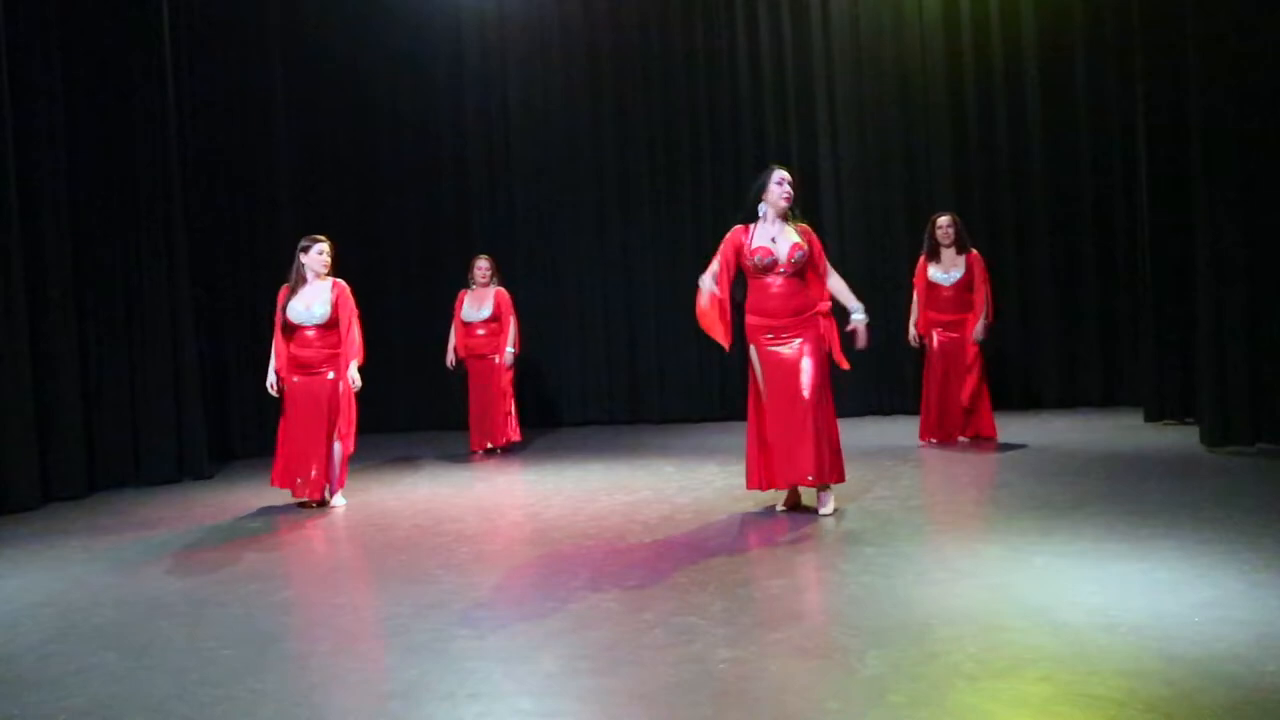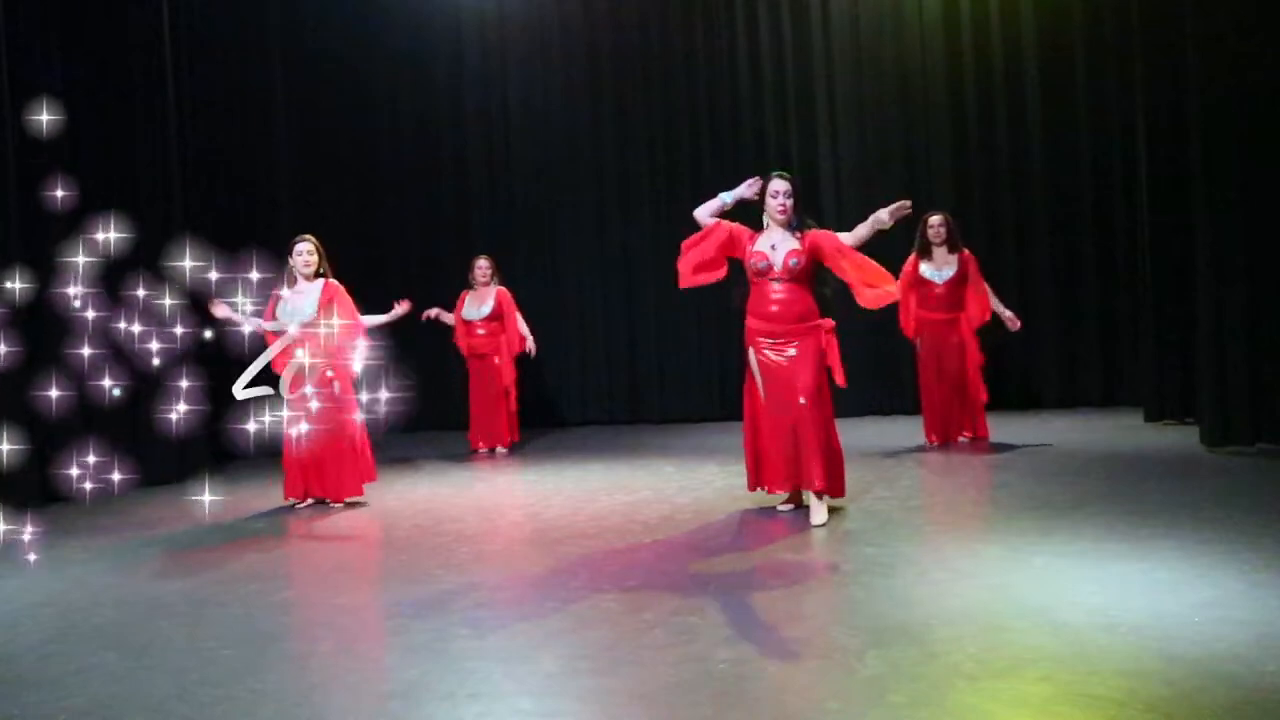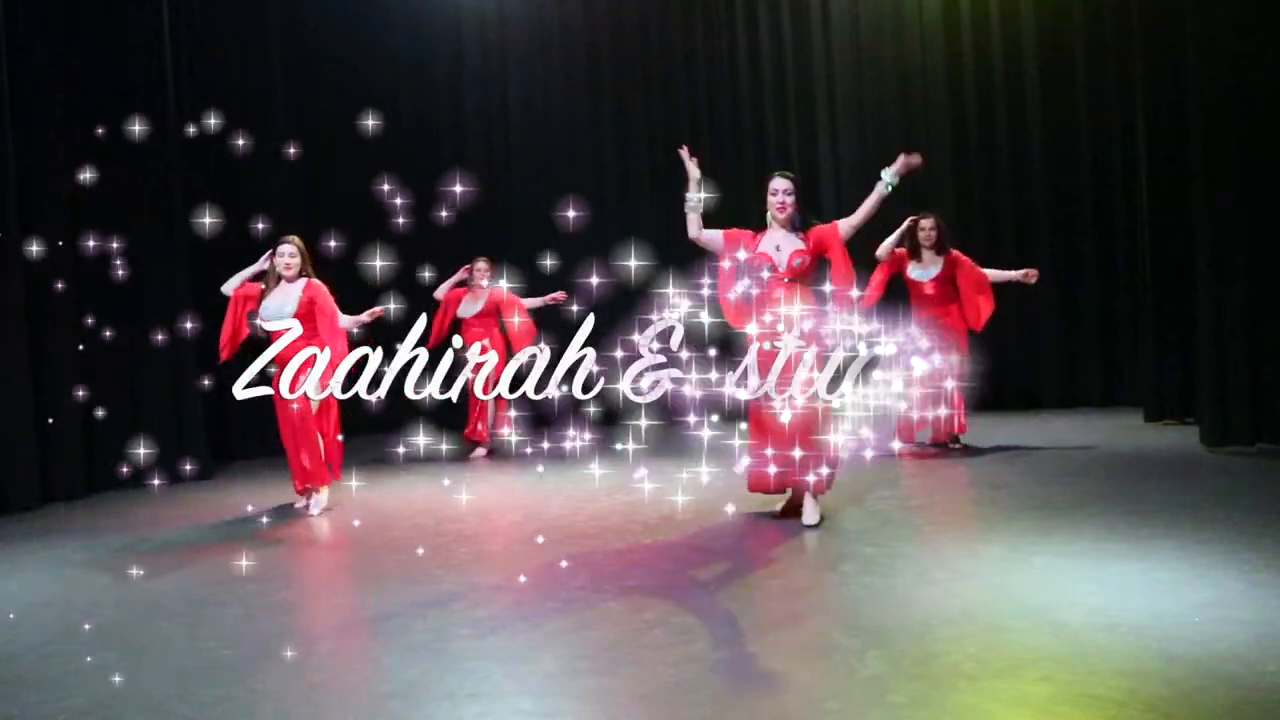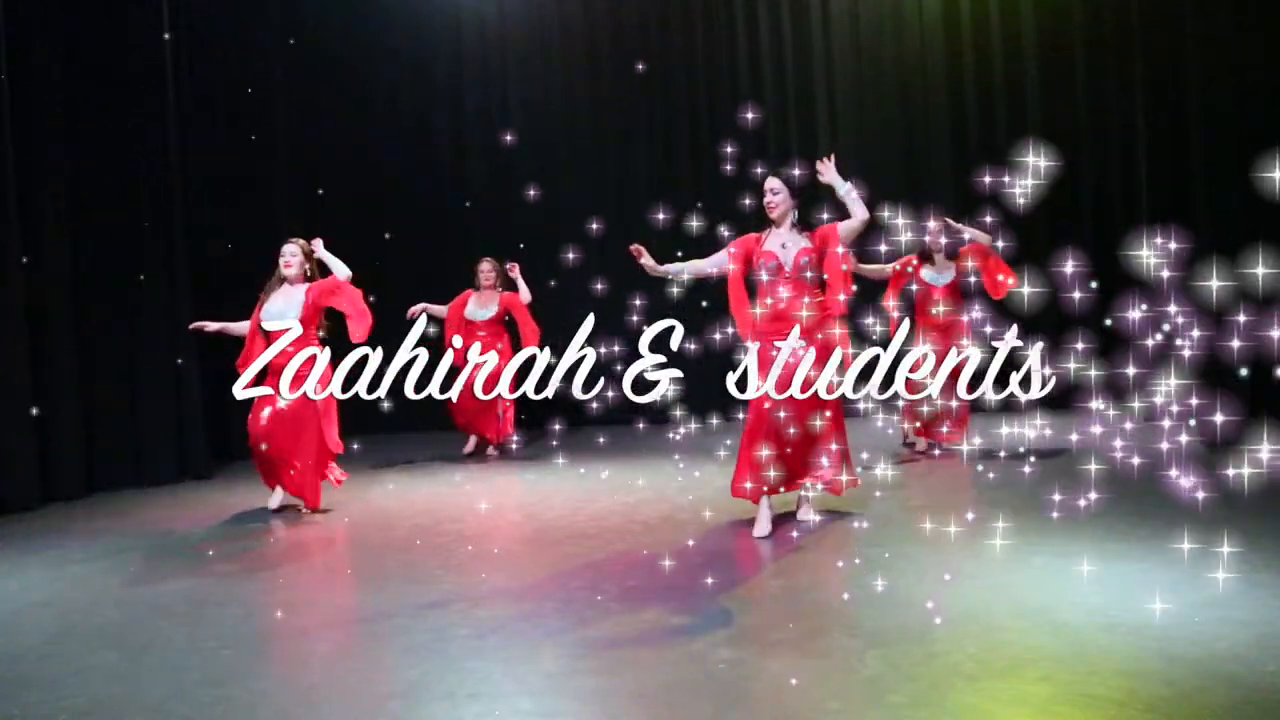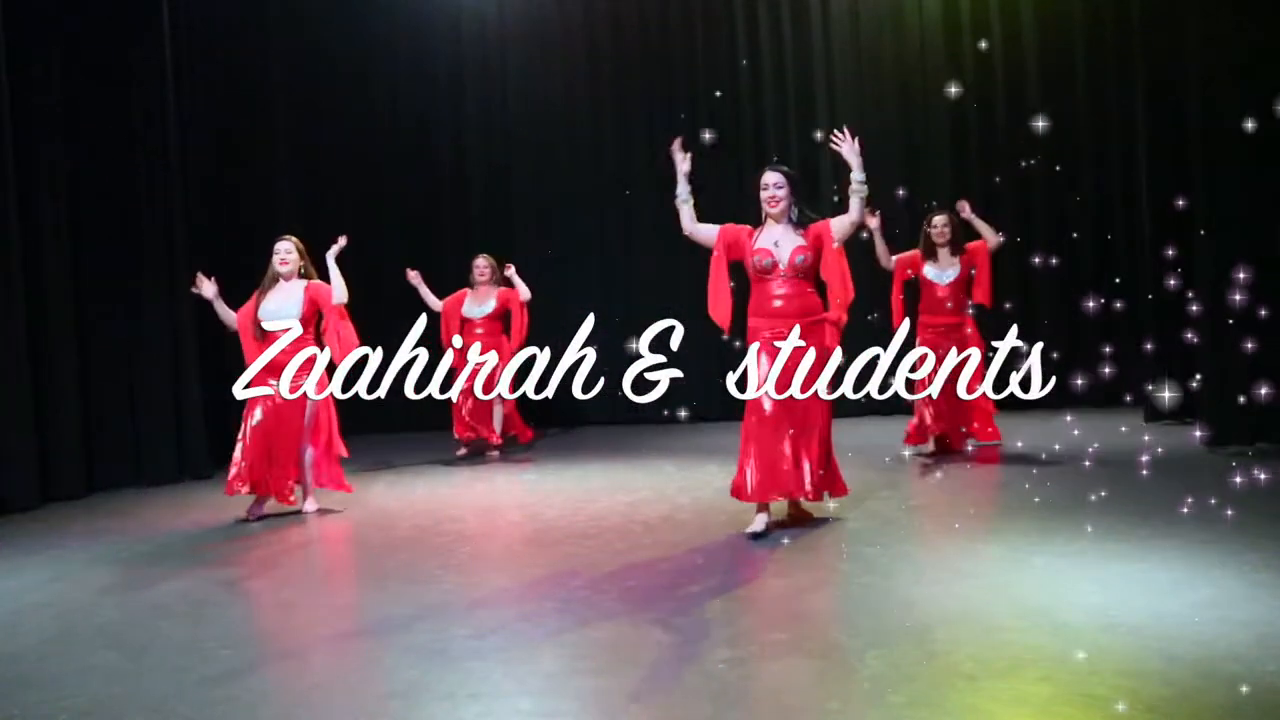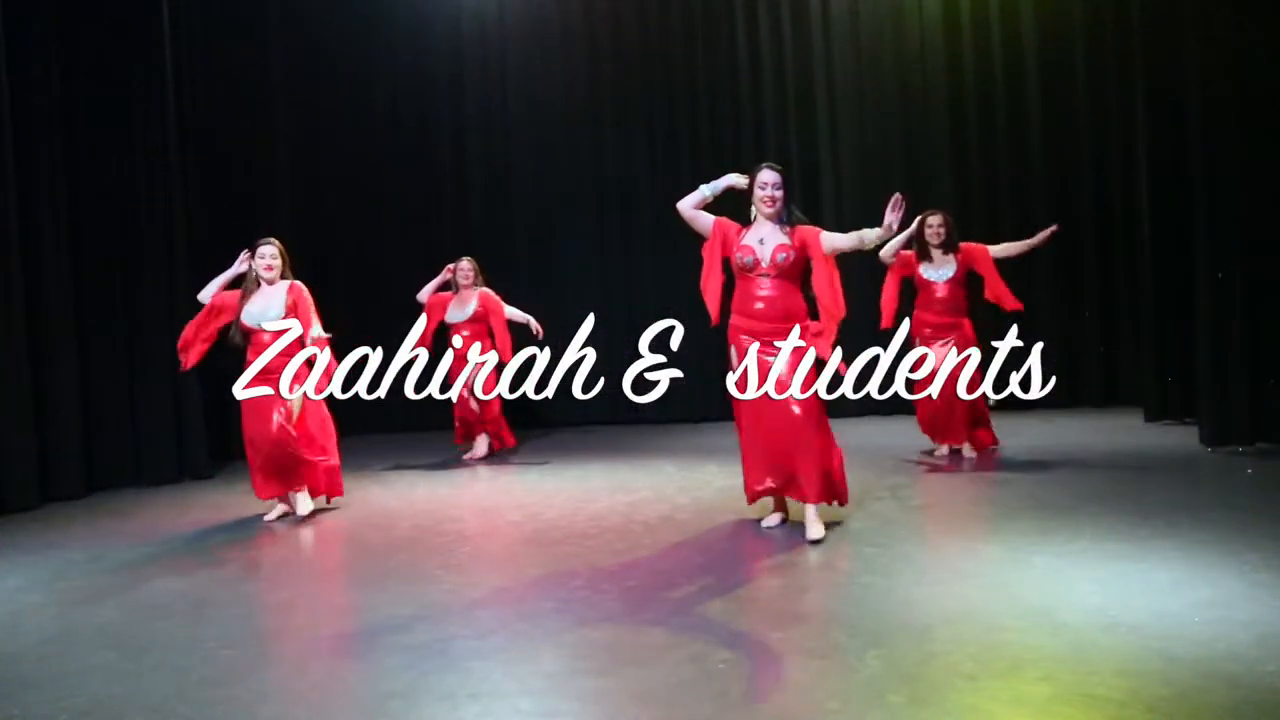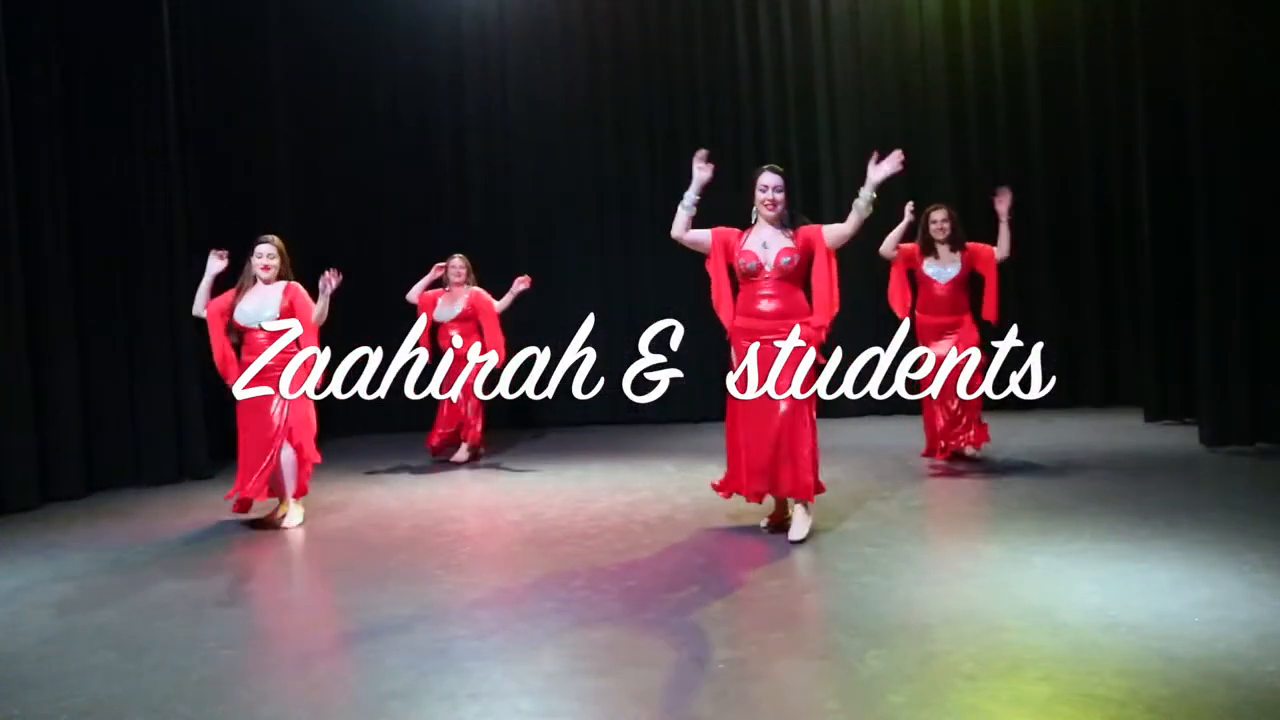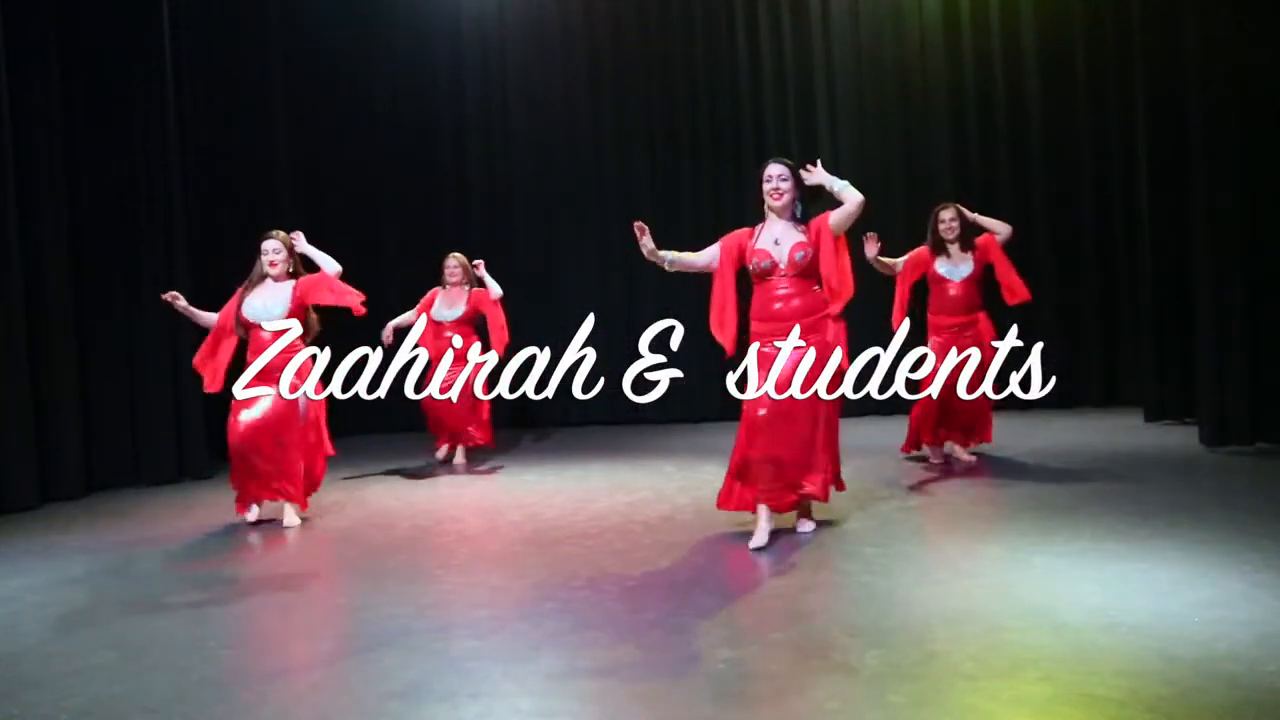
dt=0.5s
person 1, frame 1
left shoulder: (803, 233)
right shoulder: (740, 235)
left elbow: (829, 277)
right elbow: (714, 274)
left wrist: (857, 312)
right wrist: (707, 286)
left hip: (804, 329)
right hip: (764, 333)
left knee: (810, 403)
right knee: (773, 408)
left ankle: (823, 484)
right ankle: (789, 487)
person 1, frame 2
left shoulder: (809, 239)
right shoulder: (744, 239)
left elbow: (851, 240)
right elbow: (700, 215)
left wrist: (878, 220)
right wrist: (737, 195)
left hip: (804, 336)
right hip: (762, 338)
left knee: (807, 410)
right knee: (770, 413)
left ankle: (819, 494)
right ankle: (791, 488)
person 1, frame 3
left shoulder: (813, 238)
right shoulder: (746, 241)
left elbow: (854, 221)
right elbow: (695, 233)
left wrist: (889, 178)
right wrist: (695, 186)
left hip: (805, 333)
right hip: (766, 337)
left knee: (804, 411)
right knee: (772, 415)
left ankle: (809, 492)
right ankle: (791, 489)
person 1, frame 4
left shoulder: (819, 238)
right shoulder: (753, 244)
left elbow: (862, 217)
right elbow: (708, 265)
left wrist: (836, 182)
right wrist: (660, 268)
left hip: (813, 337)
right hip: (770, 339)
left knee: (813, 417)
right knee: (768, 415)
left ankle: (806, 495)
right ankle: (763, 504)
person 1, frame 5
left shoulder: (815, 234)
right shoulder: (743, 237)
left elbow: (856, 215)
right elbow: (691, 227)
left wrist: (855, 164)
right wrist: (682, 178)
left hip: (810, 335)
right hip: (767, 337)
left knee: (807, 416)
right knee: (765, 414)
left ankle: (797, 500)
right ankle: (762, 506)
person 1, frame 6
left shoulder: (800, 236)
right shoulder: (731, 233)
left elbow: (847, 240)
right elbow: (684, 208)
left wrist: (881, 232)
right wrist: (724, 183)
left hip: (792, 338)
right hip: (747, 338)
left knee: (800, 417)
right knee: (758, 421)
left ankle: (812, 508)
right ankle: (778, 500)
person 1, frame 7
left shoulder: (804, 237)
right shoulder: (733, 240)
left elbow: (848, 228)
right elbow: (680, 234)
left wrist: (870, 187)
right wrist: (697, 185)
left hip: (791, 338)
right hip: (749, 339)
left knee: (790, 414)
right knee: (753, 420)
left ankle: (801, 505)
right ankle: (778, 503)
person 1, frame 8
left shoulder: (816, 229)
right shoulder: (745, 239)
left elbow: (856, 202)
right elbow: (698, 260)
left wrist: (825, 180)
right wrist: (656, 255)
left hip: (814, 336)
right hip: (768, 341)
left knee: (810, 421)
right knee: (761, 420)
left ankle: (805, 506)
right ankle: (762, 513)
person 2, frame 1
left shoulder: (338, 288)
right shoulder: (287, 292)
left elbow: (350, 331)
right elbow: (280, 334)
left wrist: (353, 366)
right wrist: (272, 369)
left hip: (331, 370)
right hip: (297, 372)
left knee: (334, 429)
right knee: (302, 431)
left ankle: (335, 489)
right ankle: (312, 490)
person 2, frame 2
left shoulder: (330, 288)
right shoulder: (282, 293)
left elbow: (354, 321)
right elbow: (270, 326)
left wrist: (387, 317)
right wrist: (233, 317)
left hip: (328, 370)
right hip: (296, 373)
left knee: (334, 429)
right knee: (300, 431)
left ankle: (338, 491)
right ankle: (310, 489)
person 2, frame 3
left shoulder: (313, 287)
right shoulder: (266, 291)
left elbow: (336, 321)
right elbow: (227, 290)
left wrist: (361, 319)
right wrist: (256, 268)
left hip: (312, 365)
right hip: (284, 369)
left knee: (305, 423)
right knee: (292, 430)
left ankle: (320, 485)
right ankle: (306, 488)
person 2, frame 4
left shoulder: (316, 291)
right shoulder: (270, 294)
left elbow: (345, 276)
right elbow: (253, 327)
left wrist: (322, 254)
right wrist: (219, 326)
left hip: (310, 373)
right hip: (278, 375)
left knee: (309, 434)
right knee: (263, 431)
left ankle: (310, 495)
right ankle: (280, 482)
person 2, frame 5
left shoulder: (312, 289)
right shoulder: (264, 293)
left elbow: (339, 300)
right elbow: (238, 323)
left wrist: (331, 260)
right wrist: (215, 299)
left hip: (305, 372)
right hip: (269, 374)
left knee: (304, 434)
right knee: (258, 431)
left ankle: (309, 495)
right ankle: (261, 494)
person 2, frame 6
left shoulder: (294, 289)
right shoulder: (243, 296)
left elbow: (313, 326)
right elbow: (204, 298)
left wrist: (318, 342)
right wrist: (233, 272)
left hip: (291, 373)
right hip: (256, 378)
left knee: (279, 432)
right knee: (258, 439)
left ankle: (300, 489)
right ankle: (283, 498)
person 2, frame 7
left shoulder: (291, 290)
right shoulder: (239, 295)
left elbow: (314, 322)
right elbow: (200, 311)
left wrist: (325, 296)
right wrist: (211, 274)
left hip: (285, 374)
right hip: (252, 378)
left knee: (280, 436)
right knee: (258, 443)
left ankle: (294, 503)
right ankle: (281, 500)
person 2, frame 8
left shoulder: (301, 287)
right shoulder: (248, 291)
left elbow: (334, 271)
right elbow: (220, 322)
left wrist: (305, 248)
right wrist: (188, 309)
left hip: (293, 377)
right hip: (256, 379)
left knee: (290, 443)
right knee: (242, 436)
left ankle: (291, 505)
right ankle: (254, 495)
person 3, frame 1
left shoulder: (971, 257)
right shoulder: (926, 260)
left elbow: (982, 292)
right elbow: (918, 294)
left wrist: (981, 322)
right wrist: (912, 324)
left hip: (965, 326)
right hip: (936, 327)
left knee: (966, 377)
right knee: (938, 377)
left ankle: (967, 430)
right ankle: (938, 432)
person 3, frame 2
left shoulder: (963, 257)
right shoulder: (917, 259)
left elbow: (980, 288)
right elbow: (901, 286)
left wrist: (1003, 311)
left hip: (957, 325)
right hip: (927, 327)
left knee: (961, 377)
right knee: (933, 380)
left ankle: (966, 429)
right ankle: (938, 434)
person 3, frame 3
left shoulder: (951, 257)
right shoulder: (904, 257)
left elbow: (982, 275)
right elbow: (880, 255)
left wrist: (1016, 275)
right wrist: (901, 230)
left hip: (949, 324)
right hip: (922, 325)
left knee: (948, 375)
right knee: (925, 378)
left ankle: (950, 432)
right ankle: (931, 432)
person 3, frame 4
left shoulder: (960, 257)
right shoulder: (915, 263)
left elbow: (987, 242)
right elbow: (885, 271)
left wrist: (957, 226)
right wrist: (856, 268)
left hip: (955, 330)
right hip: (927, 330)
left knee: (953, 382)
right knee: (924, 380)
left ankle: (949, 435)
right ankle: (920, 434)
person 3, frame 5
left shoulder: (966, 253)
right shoulder: (919, 257)
left elbow: (994, 242)
right elbow: (888, 262)
left wrist: (971, 217)
right wrist: (876, 232)
left hip: (961, 328)
right hip: (930, 329)
left knee: (965, 383)
right knee: (929, 381)
left ankle: (956, 437)
right ankle: (928, 436)
person 3, frame 6
left shoulder: (963, 253)
right shoulder: (912, 259)
left elbow: (998, 250)
right elbow: (885, 256)
left wrist: (1035, 241)
right wrist: (909, 232)
left hip: (956, 328)
right hip: (925, 328)
left knee: (962, 381)
right knee: (932, 383)
left ankle: (967, 438)
right ankle: (942, 439)
person 3, frame 7
left shoulder: (967, 251)
right shoulder: (916, 252)
left elbow: (1001, 254)
right elbow: (884, 251)
left wrist: (1003, 217)
right wrist: (905, 222)
left hip: (960, 326)
right hip: (927, 327)
left knee: (964, 377)
right knee: (936, 383)
left ankle: (968, 438)
right ankle: (943, 441)
person 3, frame 8
left shoulder: (978, 248)
right shoulder: (928, 254)
left elbow: (1007, 231)
right elbow: (896, 266)
left wrist: (974, 218)
right wrist: (874, 259)
left hip: (973, 327)
right hip: (941, 328)
left knee: (970, 386)
right knee: (938, 383)
left ankle: (961, 442)
right ankle: (934, 441)
person 4, frame 1
left shoulder: (500, 293)
right shoulder: (463, 296)
left elbow: (510, 322)
right elbow: (456, 325)
left wrist: (509, 349)
right wrist: (450, 349)
left hip: (496, 352)
right hip: (473, 354)
left knee: (498, 395)
right knee: (478, 397)
left ankle: (500, 441)
right ankle: (482, 443)
person 4, frame 2
left shoulder: (500, 293)
right shoulder: (465, 296)
left elbow: (515, 316)
right elbow: (456, 320)
left wrist: (528, 337)
right wrist: (438, 312)
left hip: (497, 352)
right hip: (475, 354)
left knee: (500, 394)
right knee: (479, 397)
left ankle: (502, 441)
right ankle: (483, 441)
person 4, frame 3
left shoulder: (497, 293)
right shoulder: (462, 294)
left elbow: (521, 304)
right elbow: (438, 295)
left wrist: (545, 299)
right wrist: (457, 277)
left hip: (491, 347)
right hip: (471, 350)
left knee: (486, 391)
right knee: (477, 393)
left ankle: (483, 441)
right ankle: (481, 437)
person 4, frame 4
left shoulder: (505, 297)
right shoulder: (469, 296)
left elbow: (526, 300)
right elbow: (446, 311)
left wrist: (517, 277)
right wrist: (423, 307)
left hip: (497, 353)
left knee: (494, 395)
right knee: (468, 396)
left ankle: (495, 441)
right ankle: (474, 433)
person 4, frame 5
left shoulder: (502, 293)
right shoulder: (465, 295)
left elbow: (525, 297)
right elbow: (439, 306)
left wrist: (513, 276)
right wrist: (419, 284)
left hip: (495, 352)
right hip: (471, 353)
left knee: (495, 395)
right knee: (466, 396)
left ankle: (495, 443)
right ankle: (467, 440)
person 4, frame 6
left shoulder: (484, 295)
right shoulder: (448, 299)
left elbow: (505, 310)
right elbow: (422, 298)
left wrist: (529, 320)
right wrist: (441, 278)
left hip: (480, 354)
right hip: (458, 356)
left knee: (464, 393)
right knee: (464, 399)
left ankle: (483, 435)
right ankle: (474, 438)
person 4, frame 7
left shoulder: (475, 294)
right shoulder: (438, 296)
left elbow: (496, 307)
right elbow: (411, 297)
left wrist: (513, 292)
right wrist: (431, 276)
left hip: (470, 353)
right hip: (451, 356)
left knee: (467, 396)
right knee: (452, 400)
left ankle: (467, 446)
right ankle: (474, 444)
person 4, frame 8
left shoulder: (475, 295)
right shoulder: (436, 294)
left elbow: (497, 295)
right elbow: (415, 314)
left wrist: (483, 274)
right wrist: (391, 325)
left hip: (466, 357)
right hip: (442, 358)
left knee: (463, 402)
right knee: (432, 399)
left ankle: (461, 448)
right ankle: (444, 440)
